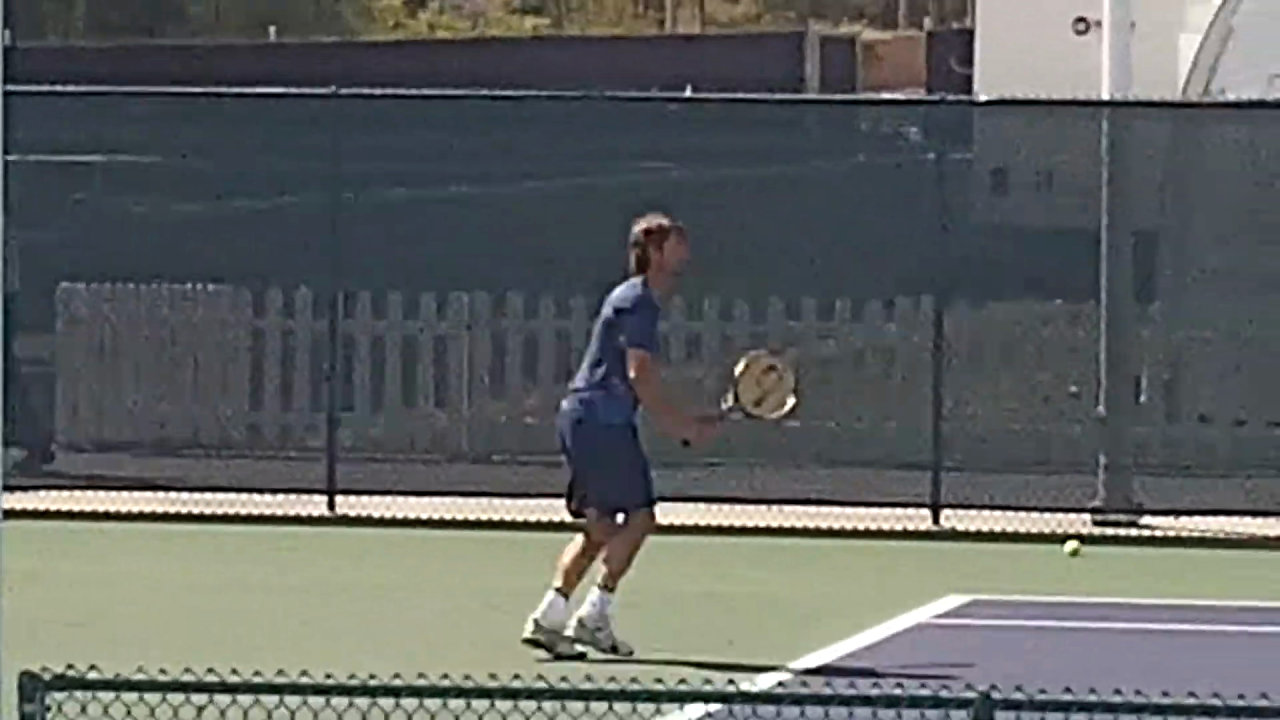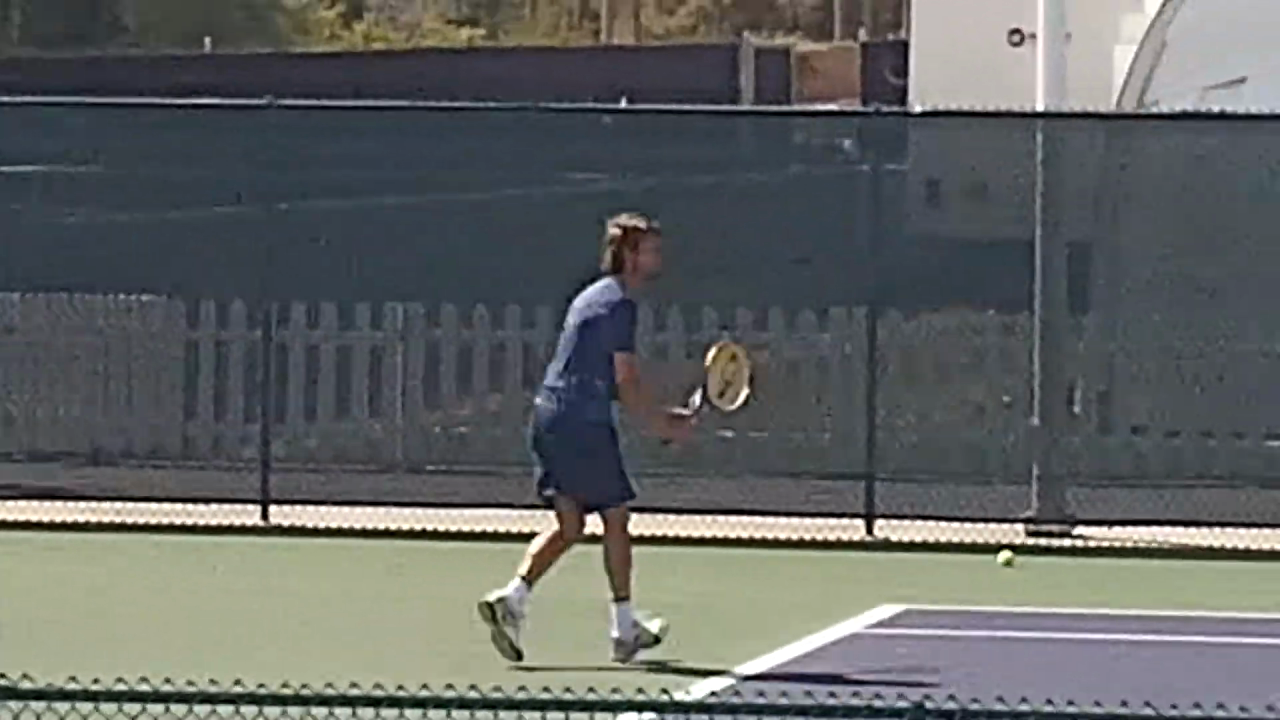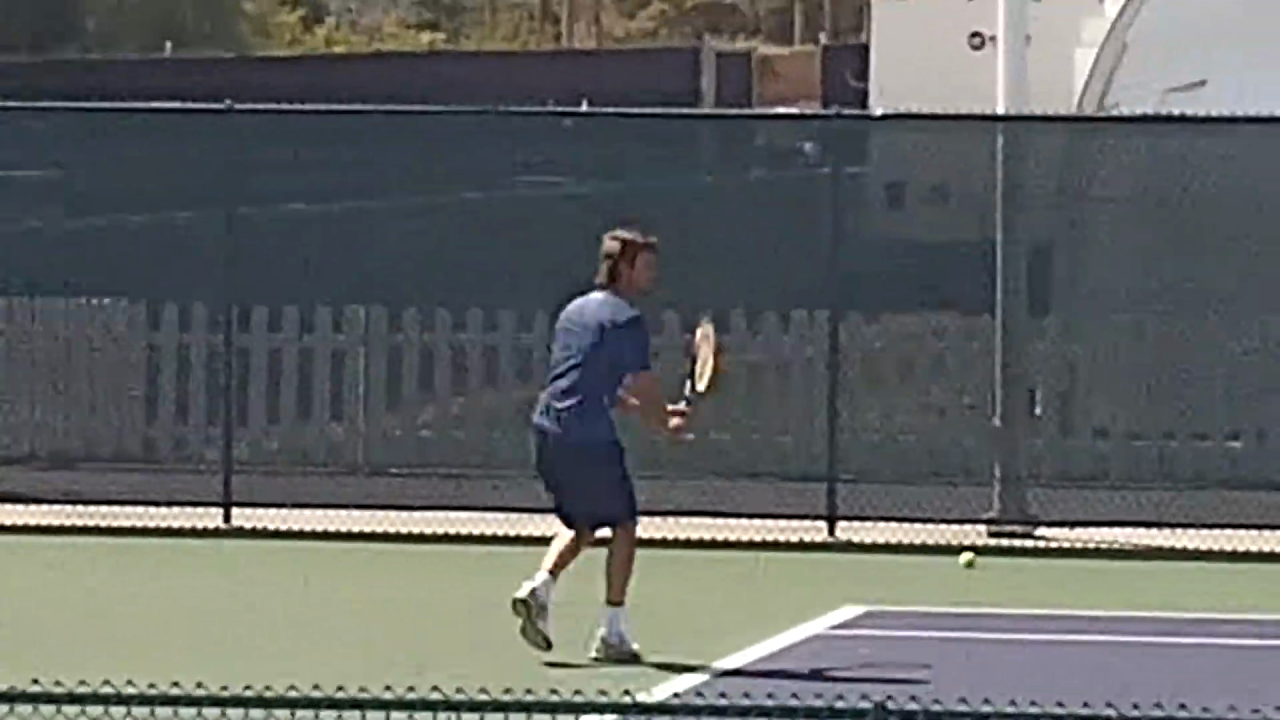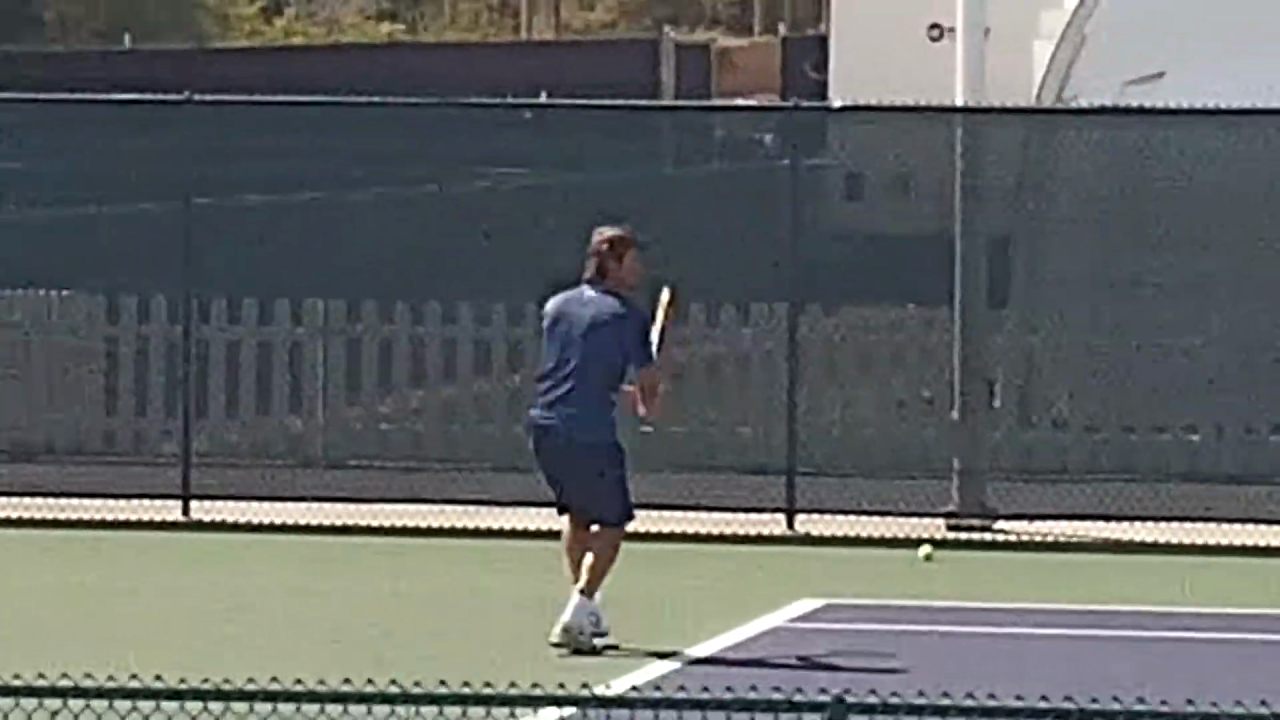
dt=0.1s
person 1, frame 1
left shoulder: (632, 296)
right shoulder: (639, 300)
left elbow: (638, 380)
right elbow: (640, 377)
left wrist: (685, 418)
right wrist: (681, 427)
left hip: (579, 420)
right hip: (603, 423)
left knee: (600, 528)
right knee: (638, 520)
left ankle: (550, 618)
right ankle: (593, 614)
person 1, frame 2
left shoulder: (597, 296)
right shoulder: (619, 302)
right elbow: (626, 379)
left wrist: (660, 417)
right wrist: (660, 425)
left hip: (551, 417)
right hip: (581, 422)
left knee: (568, 523)
right knee: (616, 516)
left ankle: (512, 598)
right ankle: (625, 628)
person 1, frame 3
left shoulder: (573, 310)
right shoulder: (630, 321)
right elbow: (646, 394)
left wrist: (654, 413)
right wrist: (667, 422)
left hip: (548, 432)
right hip: (589, 439)
left knee: (578, 527)
right knee: (622, 530)
left ankle: (538, 588)
right ankle: (611, 636)
person 1, frame 4
left shoulder: (556, 305)
right shoulder: (626, 315)
right elbow: (648, 387)
left wrist: (626, 396)
right wrist: (646, 405)
left hip: (544, 428)
right hip: (589, 436)
left knee: (578, 516)
right knee: (611, 530)
left ankle: (583, 610)
right ankle: (574, 621)
